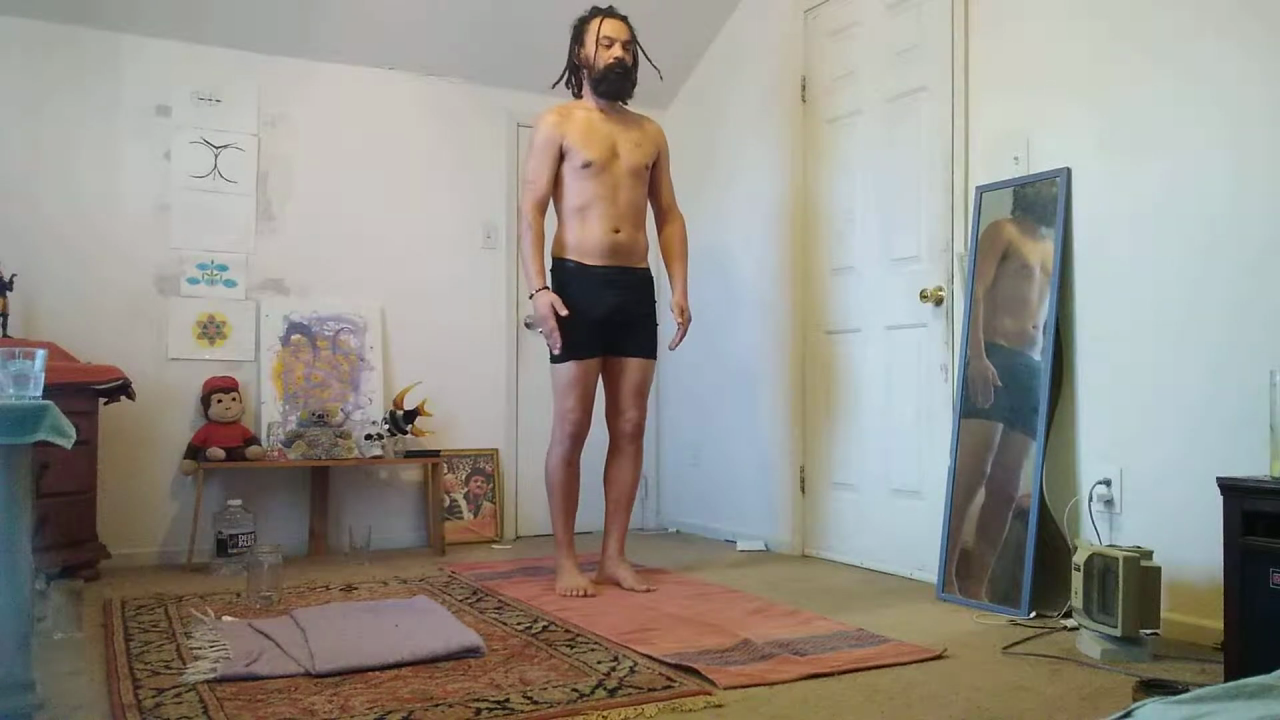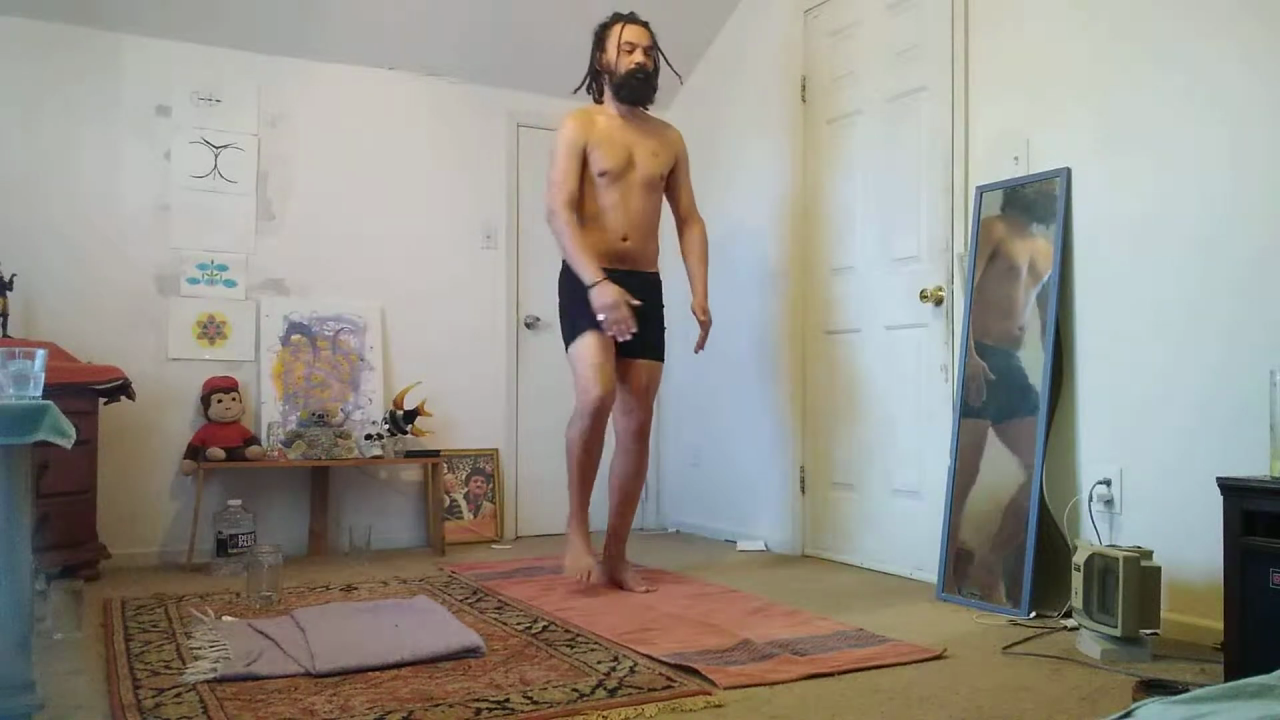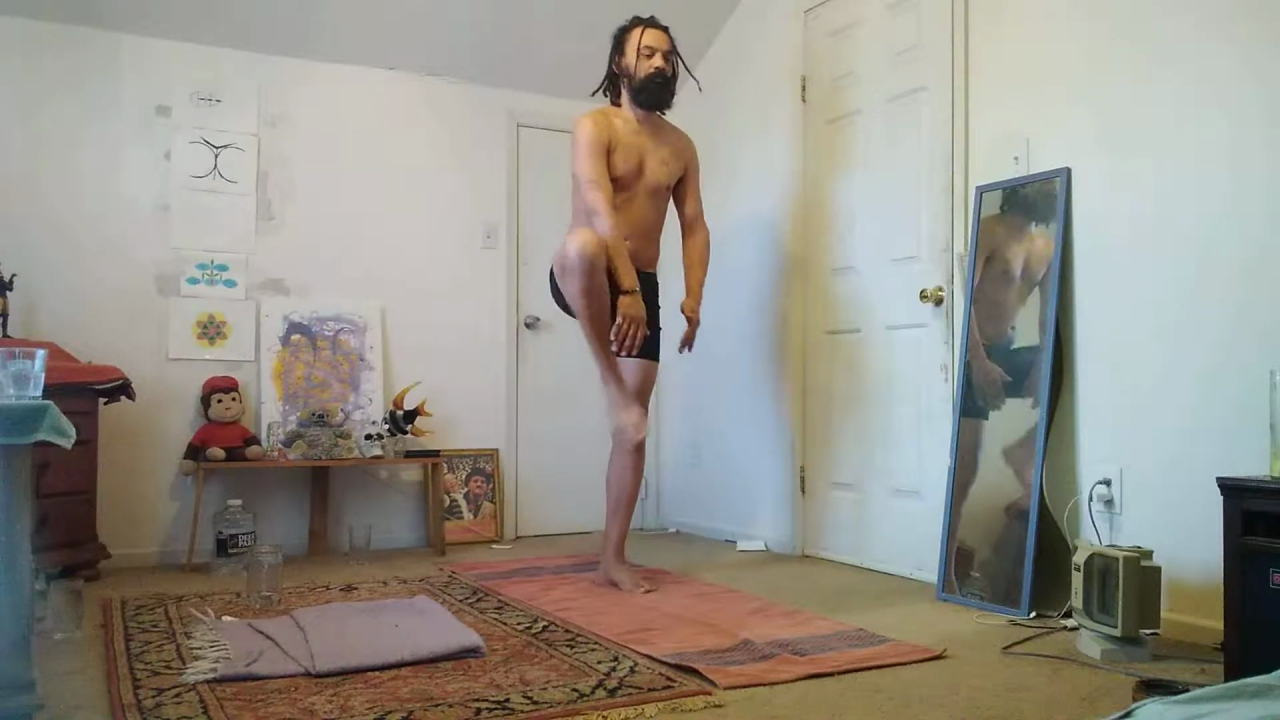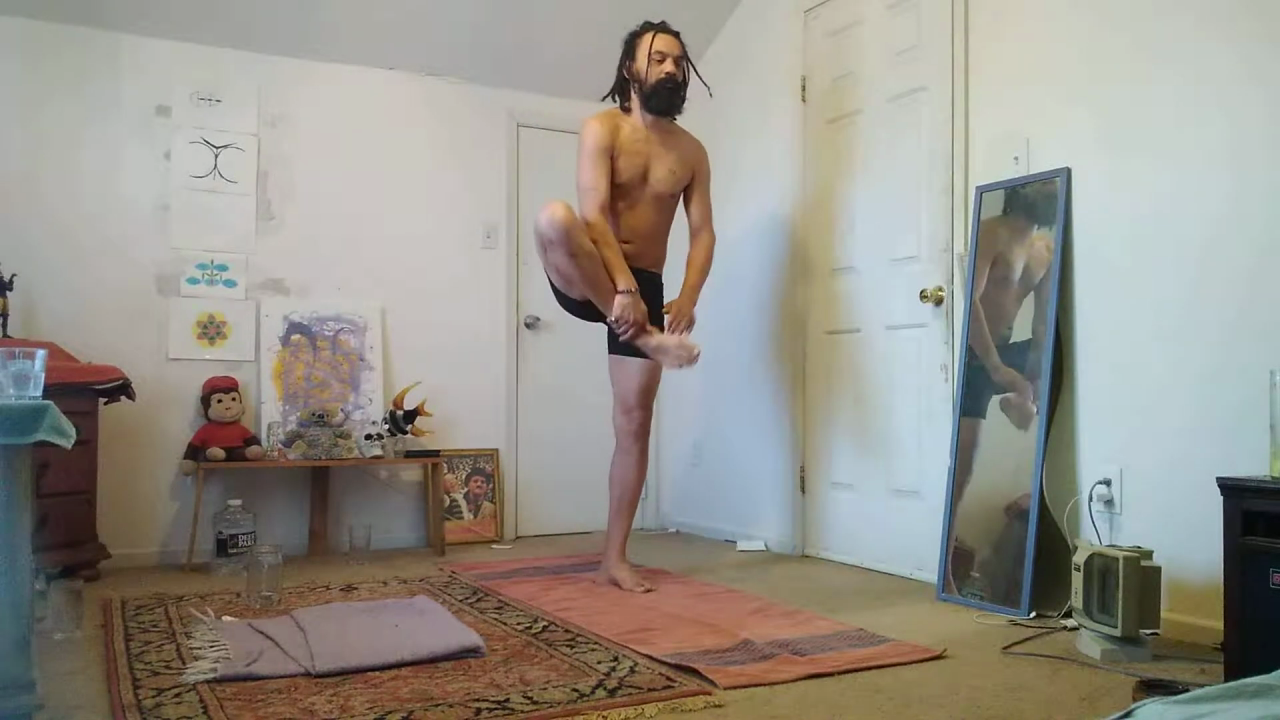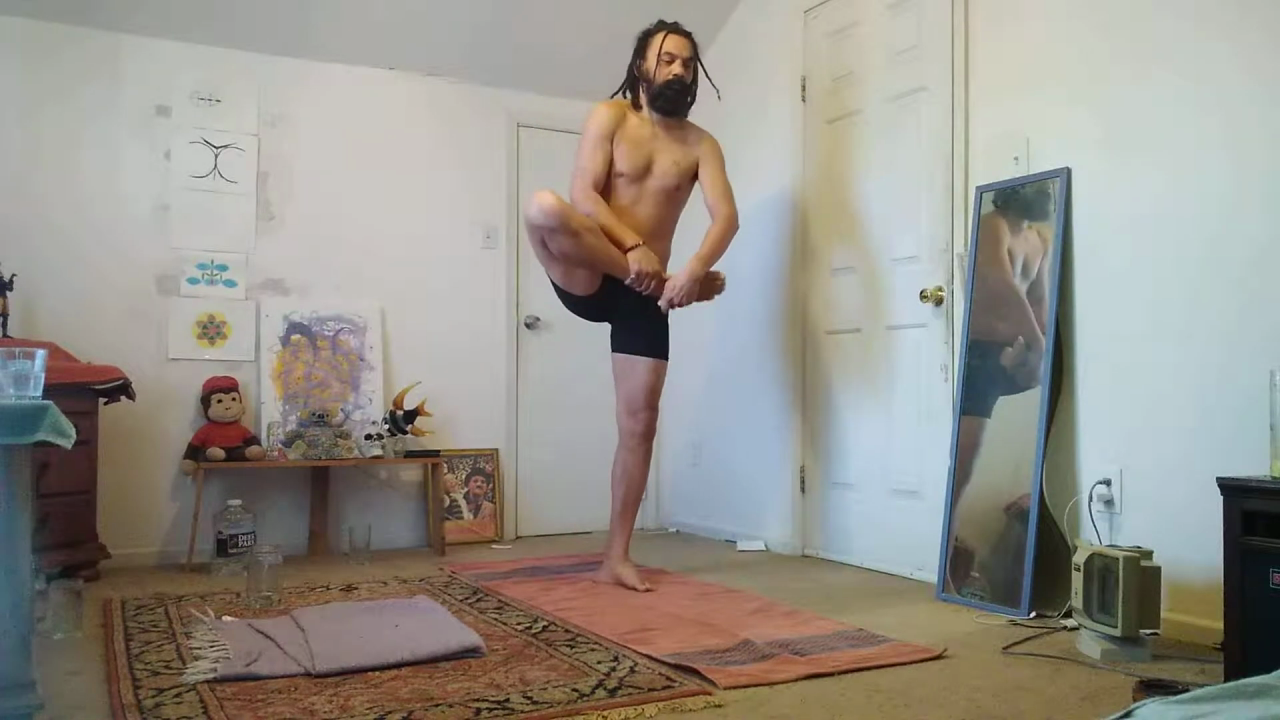
dt=0.5s
person 1, frame 1
left shoulder: (650, 133)
right shoulder: (557, 123)
left elbow: (669, 215)
right elbow: (531, 210)
left wrist: (679, 288)
right wrist: (538, 288)
left hip: (636, 287)
right hip: (579, 283)
left knee: (630, 426)
right knee: (571, 427)
left ankle: (614, 555)
right ankle: (566, 560)
person 1, frame 2
left shoulder: (669, 139)
right shoulder: (578, 127)
left elbow: (689, 221)
right elbow: (560, 213)
left wrist: (699, 294)
right wrist: (599, 284)
left hip: (644, 287)
right hip: (588, 284)
left knee: (636, 424)
right knee: (596, 396)
left ankle: (614, 555)
right ankle: (578, 527)
person 1, frame 3
left shoulder: (681, 145)
right shoulder: (594, 127)
left elbow: (694, 226)
right elbow: (599, 210)
left wrist: (693, 296)
right wrist: (626, 291)
left hip: (641, 287)
right hip: (590, 278)
left knee: (638, 421)
right knee: (583, 245)
left ankle: (613, 558)
right ankle: (612, 390)
person 1, frame 4
left shoulder: (691, 151)
right shoulder: (603, 129)
left elbow: (703, 235)
right elbow: (594, 216)
left wrist: (686, 300)
right wrist: (623, 289)
left hip: (644, 289)
right hip: (589, 282)
left knee: (634, 422)
right knee: (553, 218)
left ankle: (614, 558)
right ankle: (649, 335)
person 1, frame 5
left shoulder: (700, 143)
right shoulder: (610, 116)
left elbow: (726, 216)
right elbow: (583, 194)
left wrist: (691, 269)
right wrist: (635, 248)
left hip: (647, 288)
right hip: (590, 278)
left knee: (639, 422)
right knee: (543, 206)
left ankle: (616, 557)
right ankle: (651, 274)
person 2, frame 1
left shoulder: (1055, 250)
right shoulder: (1002, 232)
right elbow: (976, 293)
right wrist: (977, 357)
left hip: (1032, 370)
right hip: (993, 362)
left knee: (1006, 487)
right knee: (970, 476)
left ankle: (975, 585)
right ankle: (945, 578)
person 2, frame 2
left shoulder: (1047, 251)
right shoulder: (991, 229)
left elbow: (1048, 319)
right wrist: (968, 355)
left hip: (1010, 364)
right hip: (977, 359)
right knee: (963, 474)
left ankle: (990, 573)
right ankle: (945, 578)
person 2, frame 3
left shoulder: (1047, 247)
right shoulder: (988, 231)
left elbow: (1049, 314)
right wrist: (979, 360)
left hip: (1006, 354)
right hip: (972, 357)
right knee: (963, 469)
left ankle: (1026, 449)
right ankle: (945, 574)
person 2, frame 4
left shoulder: (1047, 249)
right shoulder: (992, 232)
left elbow: (1043, 320)
right elbow: (970, 301)
left wrist: (1036, 379)
right wrist: (995, 368)
left hip: (1006, 352)
right hip: (972, 355)
right knee: (960, 466)
right ankle: (944, 574)
person 2, frame 5
left shoulder: (1040, 238)
right shoulder: (993, 225)
left elbow: (1039, 300)
right elbow: (1003, 286)
left wrist: (1036, 347)
right wrist: (1038, 343)
left hip: (1013, 354)
right hip: (978, 354)
right knee: (961, 464)
right ankle: (942, 569)
